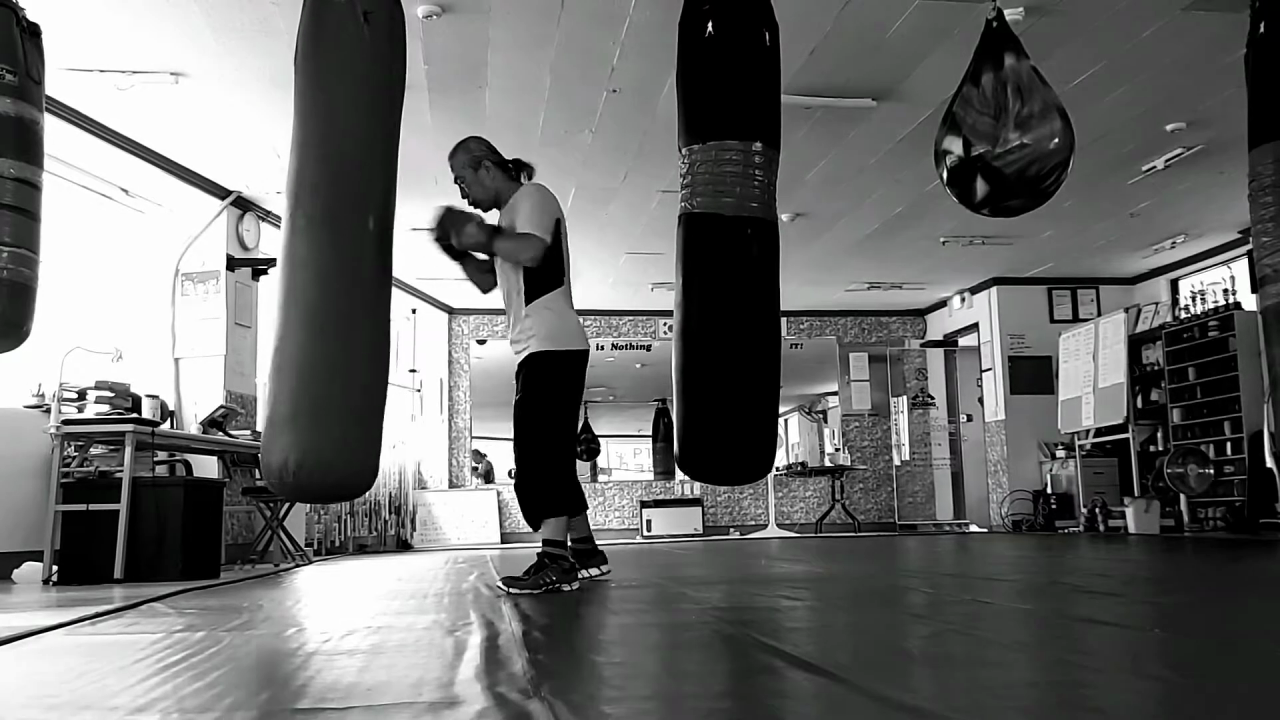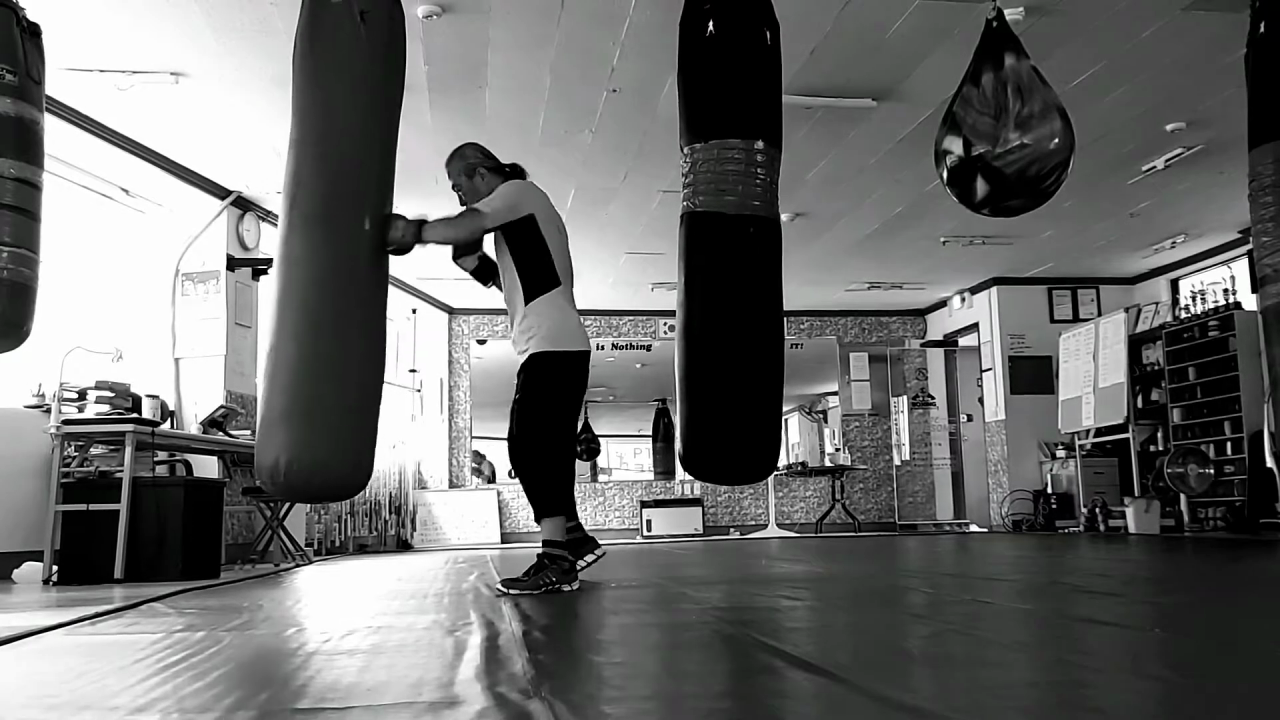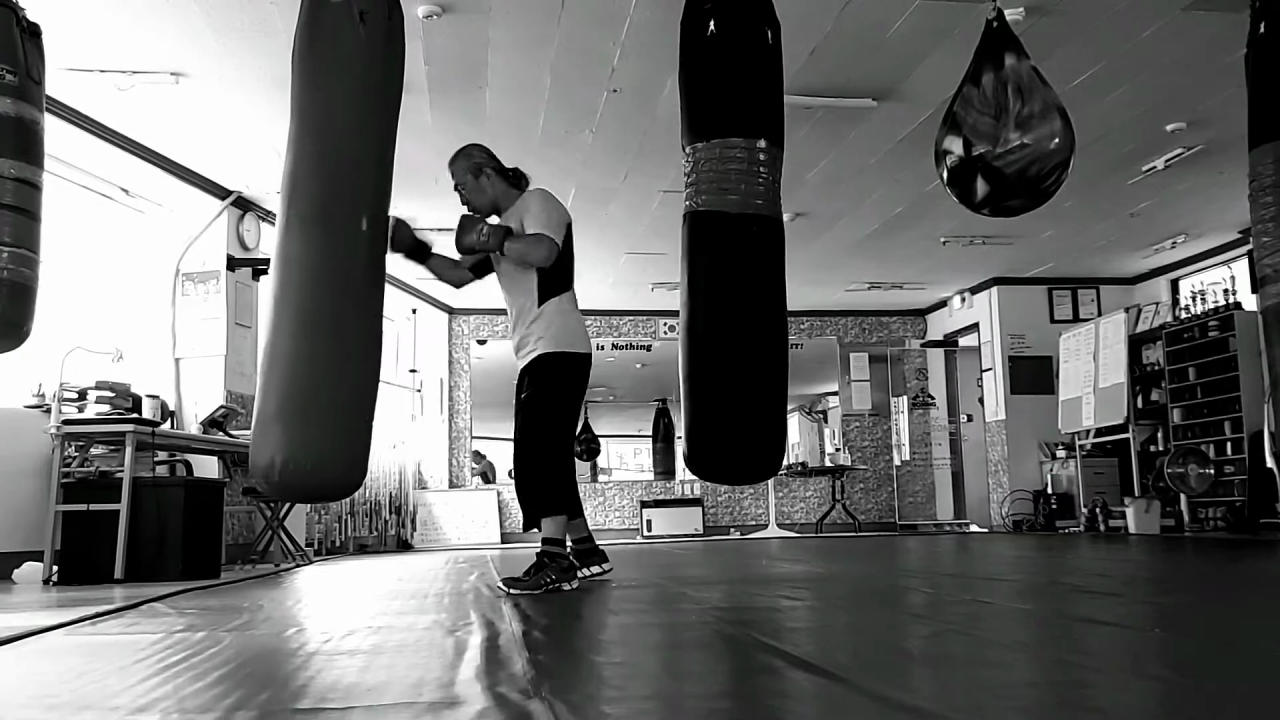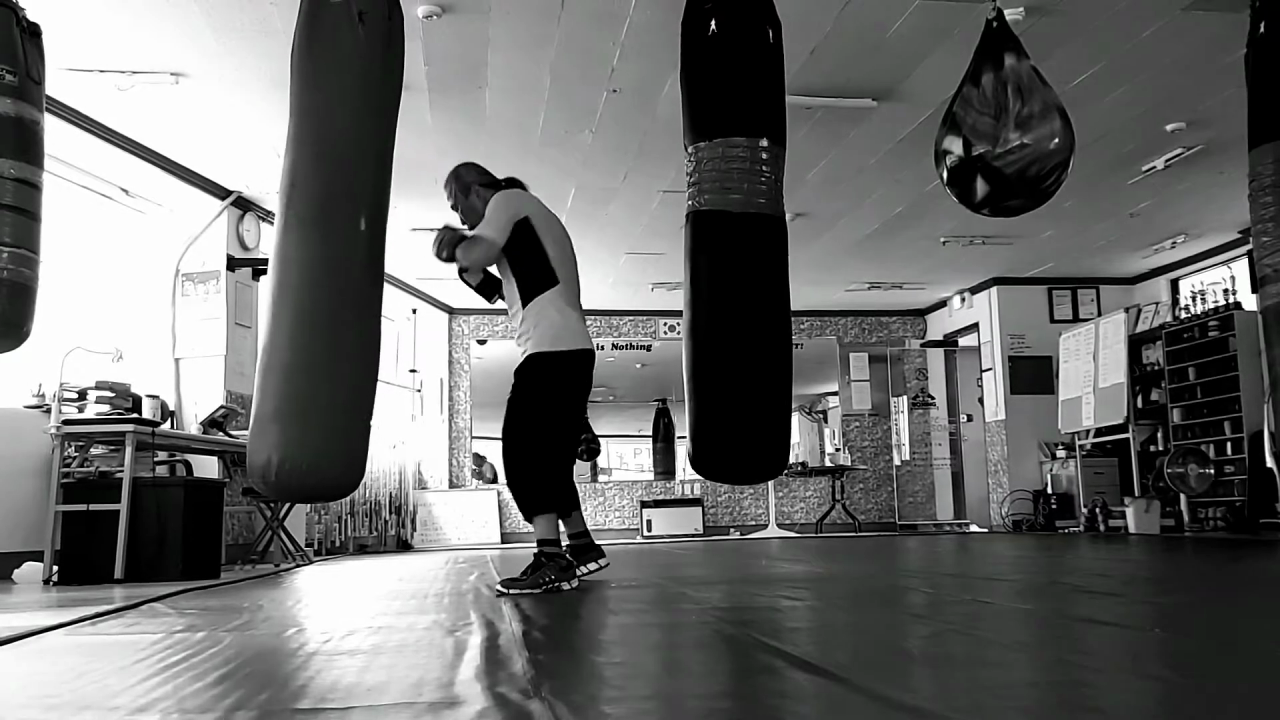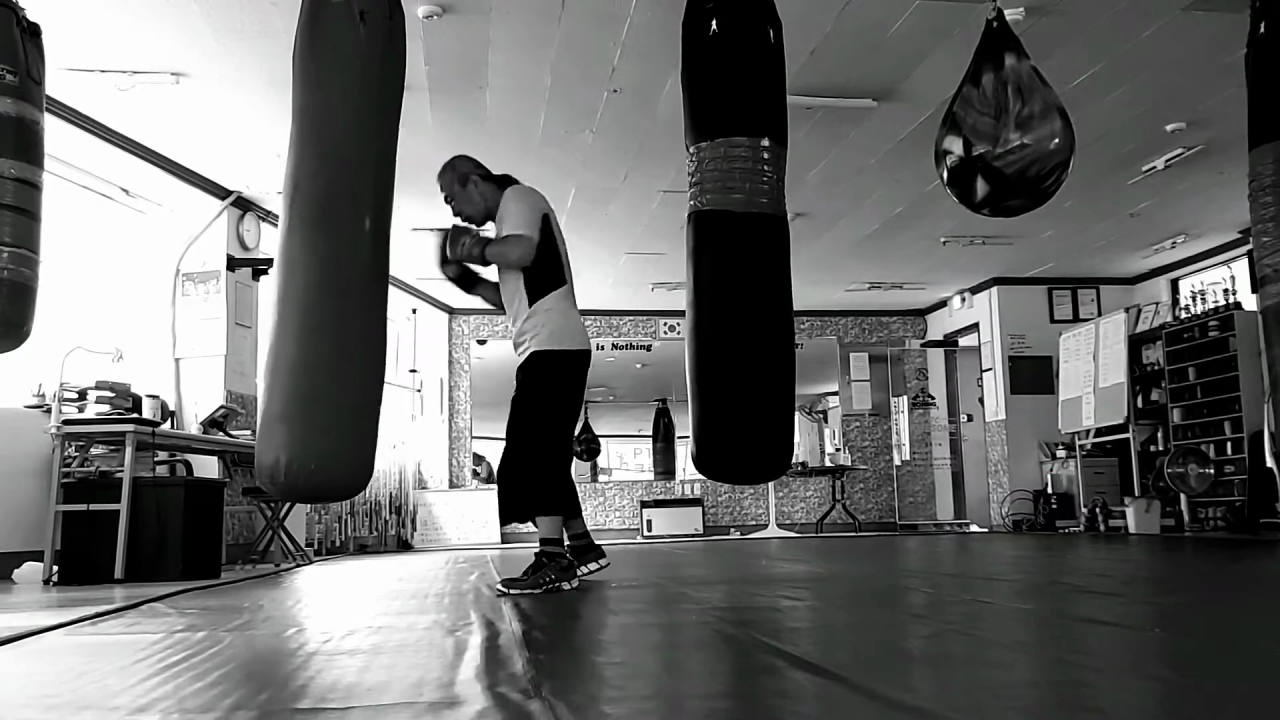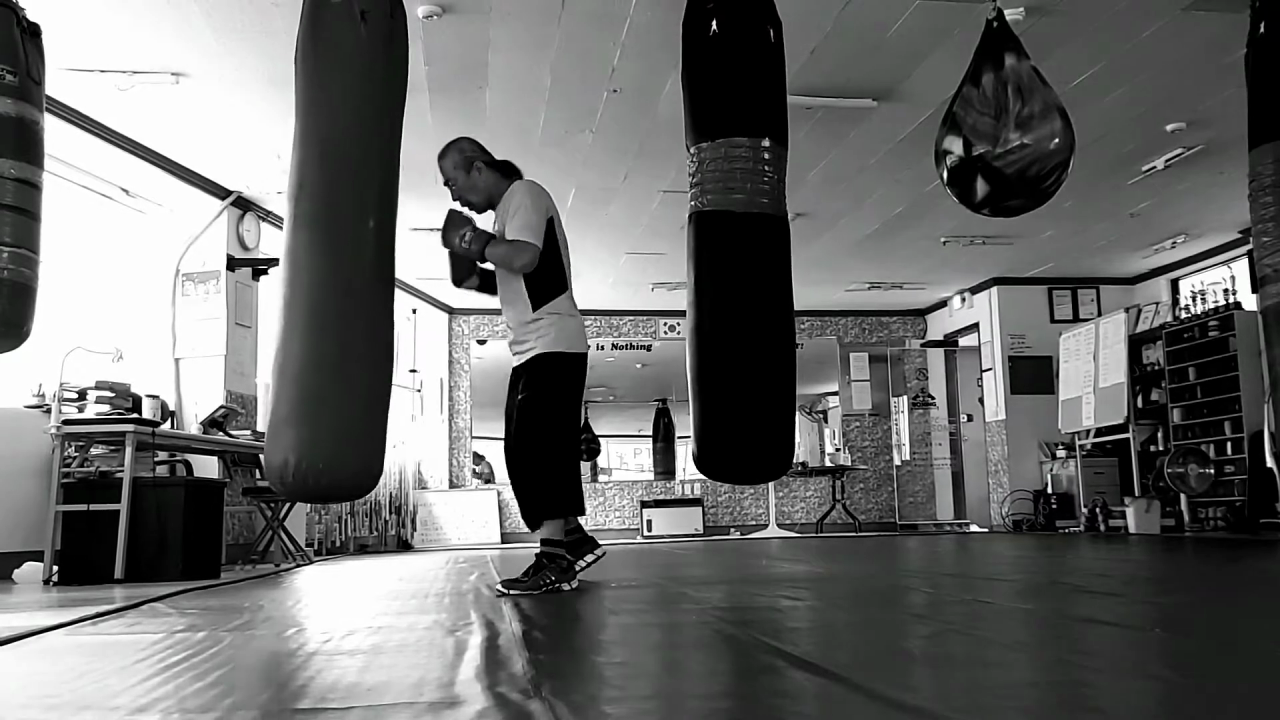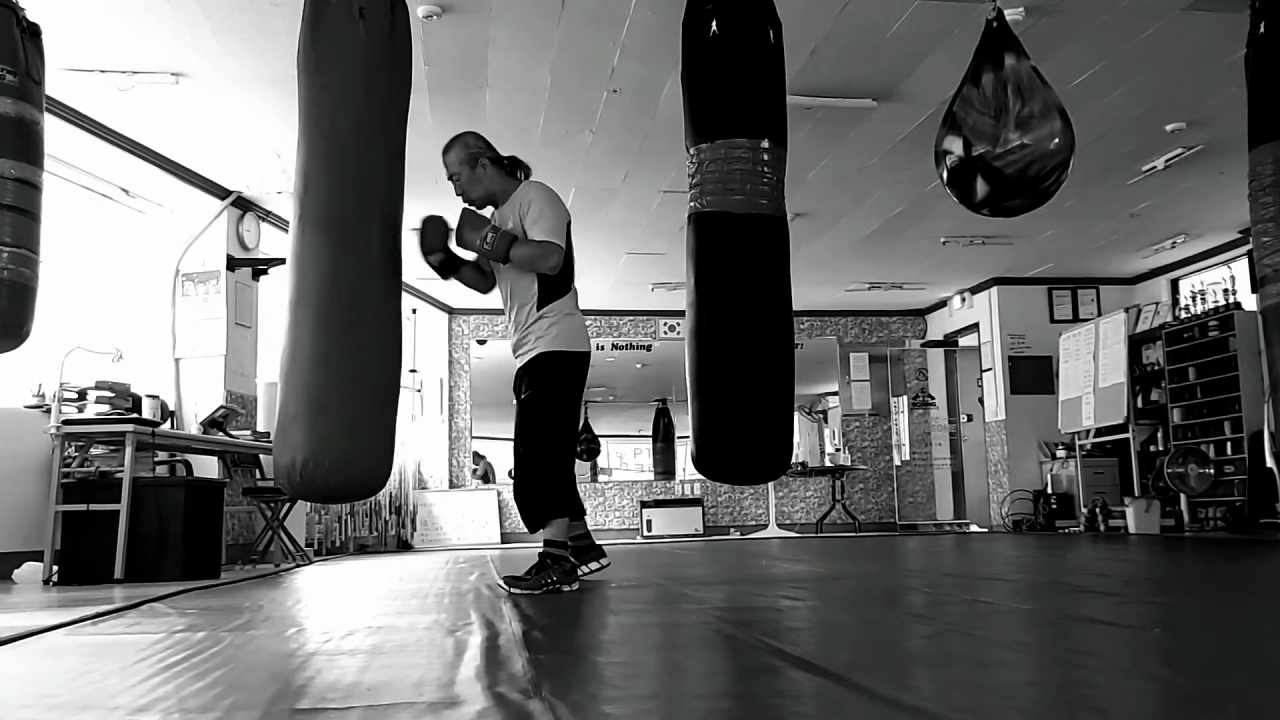
dt=0.2s
person 1, frame 1
left shoulder: (531, 197)
right shoulder: (510, 215)
left elbow: (529, 253)
right elbow: (487, 281)
left wrist: (485, 237)
right wrist: (458, 248)
left hip: (551, 347)
right hip: (542, 350)
left knee: (541, 450)
right knee: (544, 451)
left ankle: (556, 560)
right ankle: (582, 550)
person 1, frame 2
left shoulder: (518, 192)
right shoulder: (513, 208)
left elbow: (464, 228)
right elbow: (516, 280)
left wrist: (413, 232)
right wrist: (479, 264)
left hip: (552, 346)
right hip: (547, 348)
left knee: (539, 448)
right knee: (534, 448)
left ankle: (555, 561)
right ankle: (575, 541)
person 1, frame 3
left shoulder: (539, 201)
right shoulder: (509, 219)
left elbow: (543, 255)
right elbow: (458, 275)
left wrist: (491, 238)
right wrist: (415, 249)
left hip: (558, 348)
right hip: (539, 353)
left knee: (539, 449)
right knee: (546, 453)
left ankle: (554, 560)
right ankle: (585, 551)
person 1, frame 4
left shoulder: (507, 200)
right shoulder: (532, 217)
left elbow: (475, 258)
left wrist: (455, 246)
right wrist: (489, 285)
left hip: (551, 350)
right hip: (566, 350)
left knee: (526, 447)
right knee: (550, 452)
left ankle: (552, 559)
right ankle: (582, 547)
person 1, frame 5
left shoulder: (518, 198)
right shoulder: (517, 212)
left elbow: (521, 253)
right elbow: (510, 298)
left wrist: (473, 247)
right wrist: (464, 277)
left hip: (552, 348)
right hip: (558, 349)
left knee: (531, 449)
right knee: (546, 452)
left ankle: (553, 559)
right ankle: (581, 547)
person 1, frame 6
left shoulder: (523, 195)
right shoulder: (505, 215)
left elbow: (525, 261)
left wrist: (473, 242)
right wrist: (472, 273)
left hip: (552, 348)
right hip: (534, 352)
left knee: (538, 450)
right knee: (527, 452)
left ankle: (554, 560)
right ankle: (574, 541)
person 1, frame 7
left shoulder: (536, 196)
right shoulder: (501, 213)
left elbow: (550, 259)
right elbow: (485, 279)
left wrist: (490, 241)
right wrist: (445, 260)
left hip: (556, 347)
right hip: (533, 353)
left knee: (542, 450)
right knee: (538, 453)
left ankle: (557, 561)
right ankle: (581, 547)
